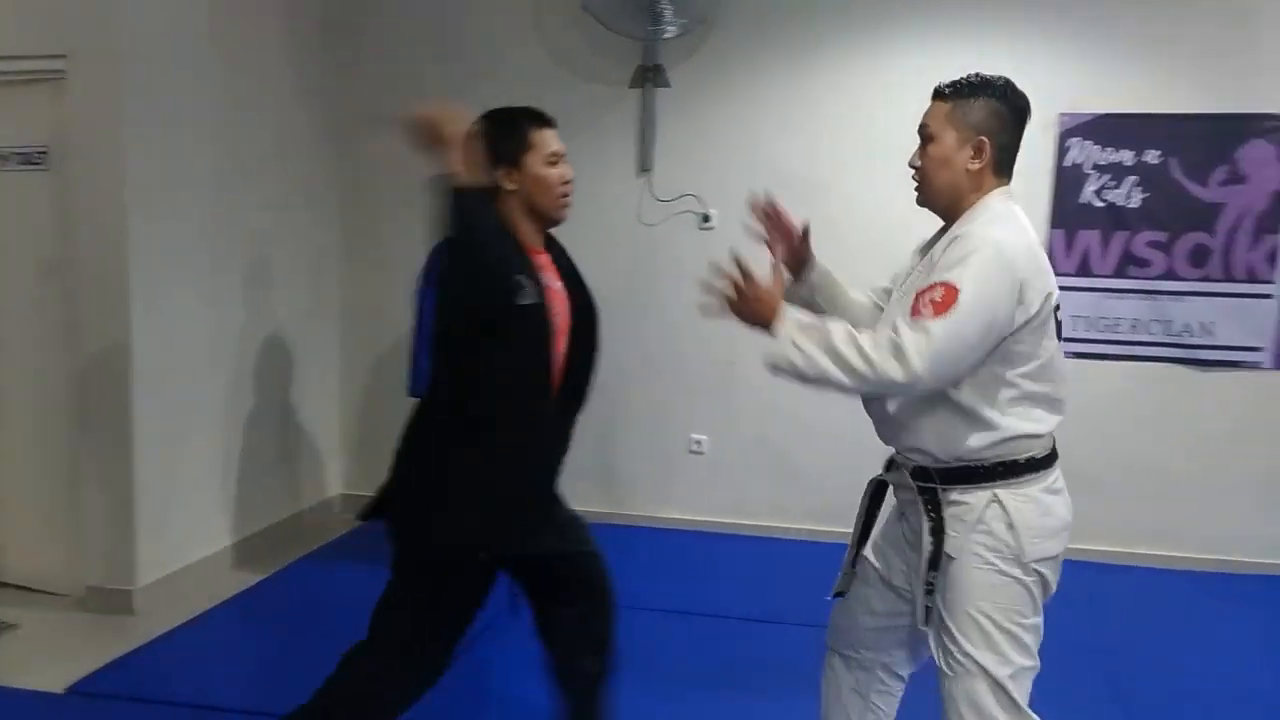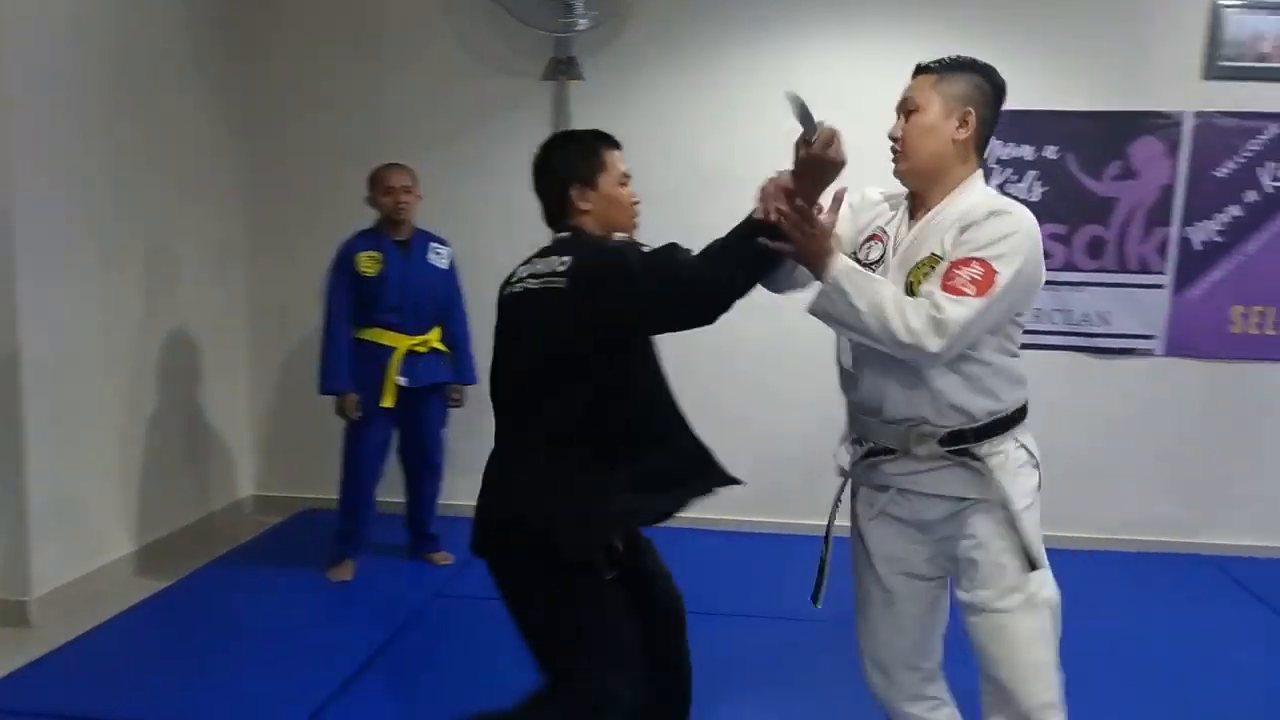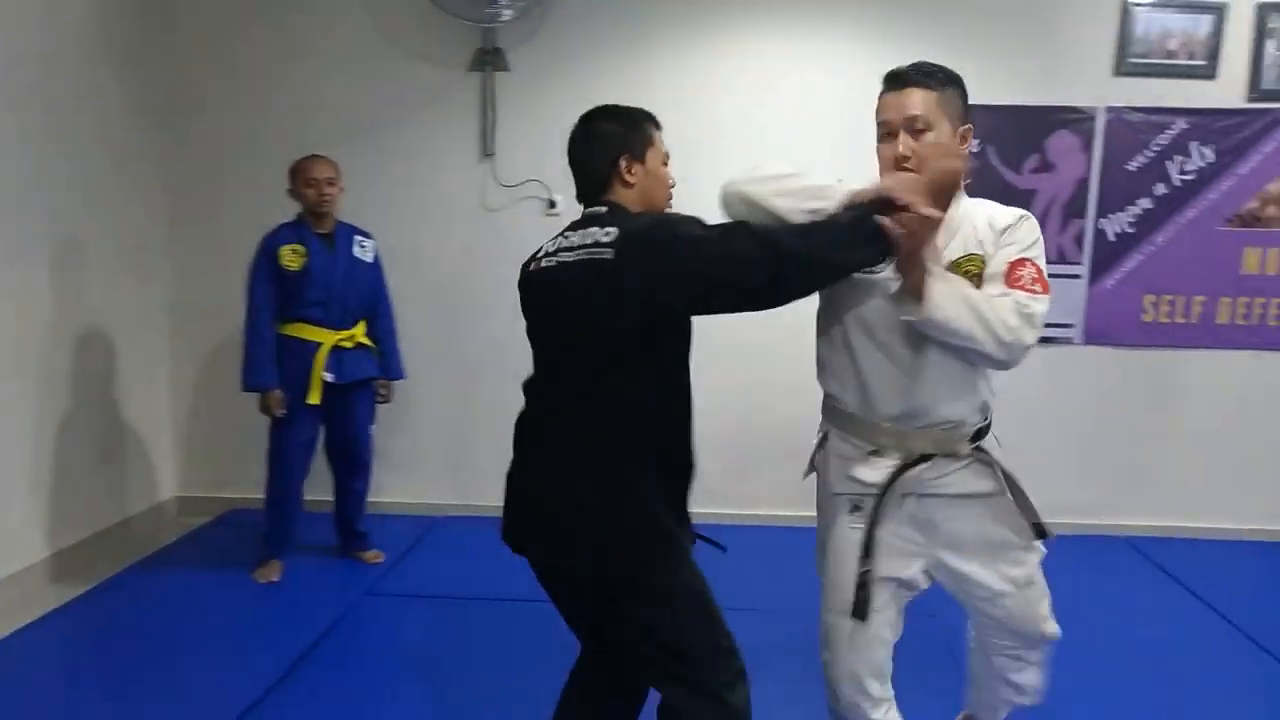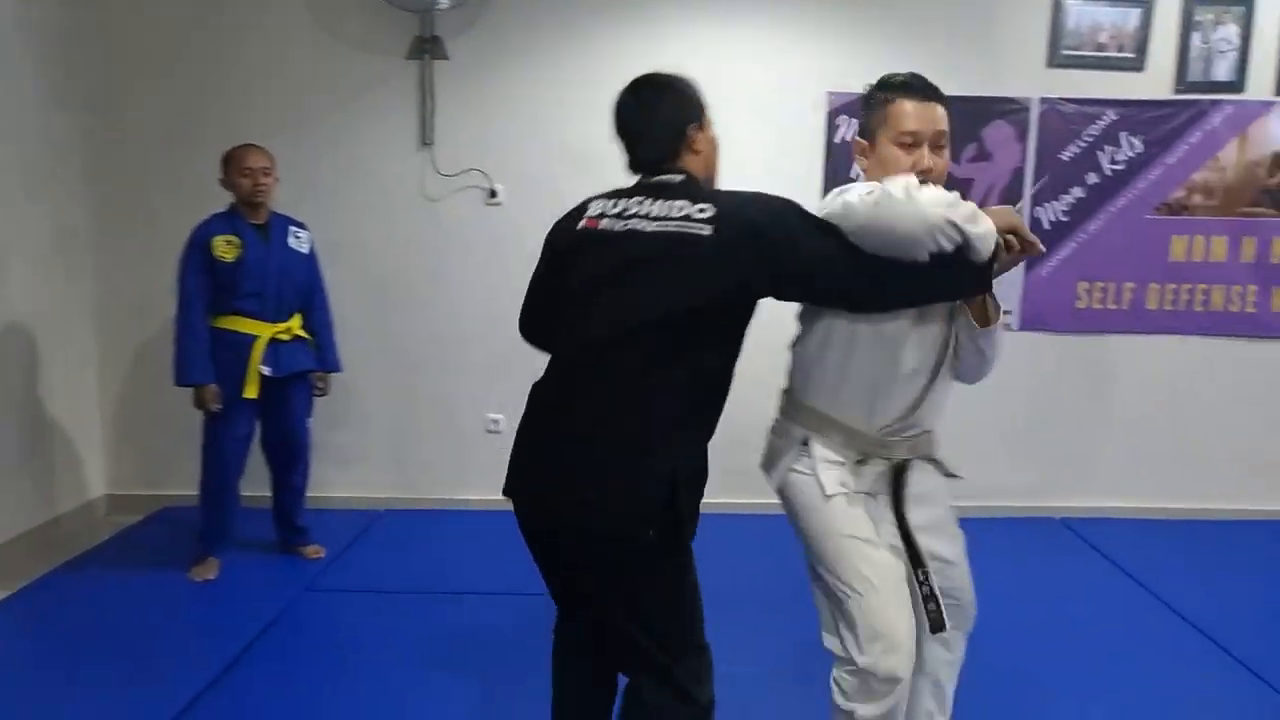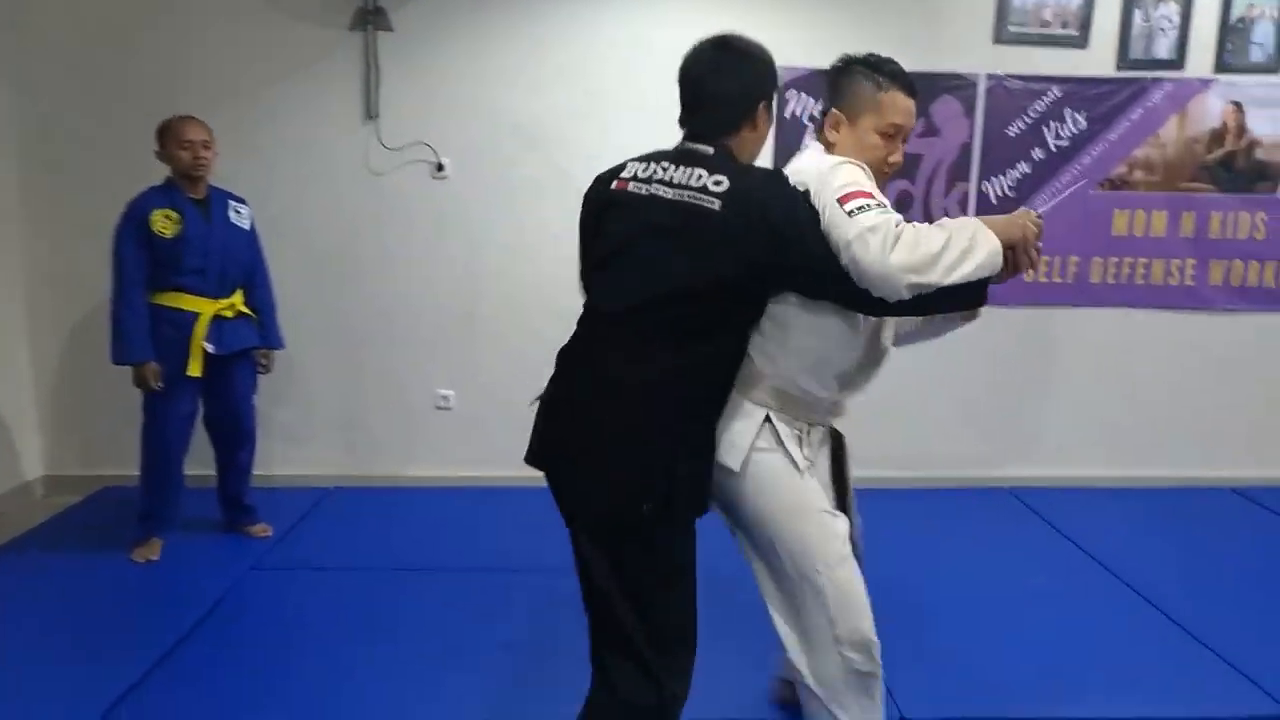
dt=0.2s
person 1, frame 1
left shoulder: (994, 250)
right shoulder: (956, 240)
left elbow: (902, 363)
right elbow: (880, 326)
left wrist: (782, 323)
right wrist: (804, 272)
left hip: (991, 515)
right hip: (931, 499)
right knee: (861, 637)
person 1, frame 2
left shoulder: (1004, 228)
right shoulder: (873, 211)
left elbow: (926, 332)
right elbow: (782, 270)
left wrist: (830, 264)
right wrist: (784, 218)
left hip: (979, 473)
right hip: (885, 470)
right knee: (898, 664)
person 1, frame 3
left shoulder: (1005, 229)
left elbow: (1010, 335)
left wrist: (924, 277)
left hip: (961, 474)
right hip: (861, 477)
left knee: (1022, 629)
person 1, frame 4
left shoulder: (957, 241)
right shoulder: (851, 213)
left elbow: (971, 368)
left wrist: (979, 315)
right wrist: (983, 225)
left hip: (907, 466)
right hip: (829, 467)
left knee: (947, 612)
right knee: (884, 654)
person 1, frame 5
left shoulder: (836, 189)
right shoulder: (826, 180)
left elbow: (884, 320)
right elbow: (894, 262)
left wrist: (963, 298)
right wrist: (987, 237)
left hip: (789, 430)
right hip: (761, 436)
left knee: (816, 591)
right knee: (841, 623)
person 2, frame 1
left shoulder: (542, 254)
right shoulder: (483, 257)
right elbow: (480, 267)
right wrist: (468, 177)
left hip: (519, 487)
right hip: (457, 487)
left knee: (581, 592)
right knee: (406, 653)
person 2, frame 2
left shoulder: (534, 281)
right shoulder: (587, 273)
right elbow: (695, 284)
left hip: (579, 502)
right hip: (548, 521)
left knee: (655, 633)
person 2, frame 3
left shoulder: (545, 265)
right shoulder: (655, 244)
right elbow: (774, 262)
right wrist: (877, 205)
left hip: (550, 497)
right hip: (607, 508)
left knee: (621, 647)
person 2, frame 4
left shoulder: (580, 223)
right shoulder: (743, 225)
left elbow: (538, 325)
right elbow: (864, 274)
right wrist: (984, 249)
left hip: (546, 467)
right hip: (629, 484)
left knee: (589, 631)
person 2, frame 5
left shoulder: (617, 182)
right shoulder: (761, 205)
right elbow: (876, 280)
left hip: (576, 429)
right hip: (639, 451)
left knee: (623, 617)
right knee: (650, 656)
person 3, frame 1
left shoulder: (523, 254)
right shoulder: (446, 255)
left elbow: (537, 321)
right elbow: (431, 322)
left wrist: (542, 380)
right wrist: (431, 383)
left hip: (513, 375)
right hip: (460, 377)
left knee: (511, 464)
right knee: (458, 463)
left ankle: (510, 536)
right ankle: (445, 545)
person 3, frame 2
left shoulder: (436, 251)
right shoulder: (356, 251)
left elbow: (455, 319)
right elbow: (339, 323)
left wrist: (459, 375)
right wrist: (342, 386)
left hip: (428, 371)
right hip: (374, 371)
left knee: (426, 461)
right knee: (362, 462)
left ankle: (425, 540)
right ankle: (348, 551)
person 3, frame 3
left shoulder: (362, 243)
right shoulder: (277, 244)
left elbow: (379, 311)
right elbow: (261, 319)
left wrist: (386, 370)
right wrist: (266, 382)
left hip: (354, 367)
right hip: (298, 367)
left knee: (354, 457)
right knee: (288, 461)
left ankle: (354, 539)
right ankle: (274, 551)
person 3, frame 4
left shoulder: (296, 234)
right shoulder: (209, 235)
left elbow: (315, 303)
right elbow: (193, 312)
left wrist: (323, 362)
right wrist: (200, 376)
left hip: (290, 359)
right hip: (232, 361)
left knee: (291, 451)
right knee: (224, 456)
left ankle: (294, 534)
right ankle: (210, 549)
person 3, frame 5
left shoulder: (236, 209)
right shoulder: (144, 210)
left elbow: (256, 278)
right elbow: (130, 289)
left wrist: (265, 338)
right wrist: (139, 354)
left hip: (232, 336)
right hip: (174, 339)
left knee: (237, 429)
right knee: (166, 436)
left ankle: (240, 513)
right ankle: (153, 530)
